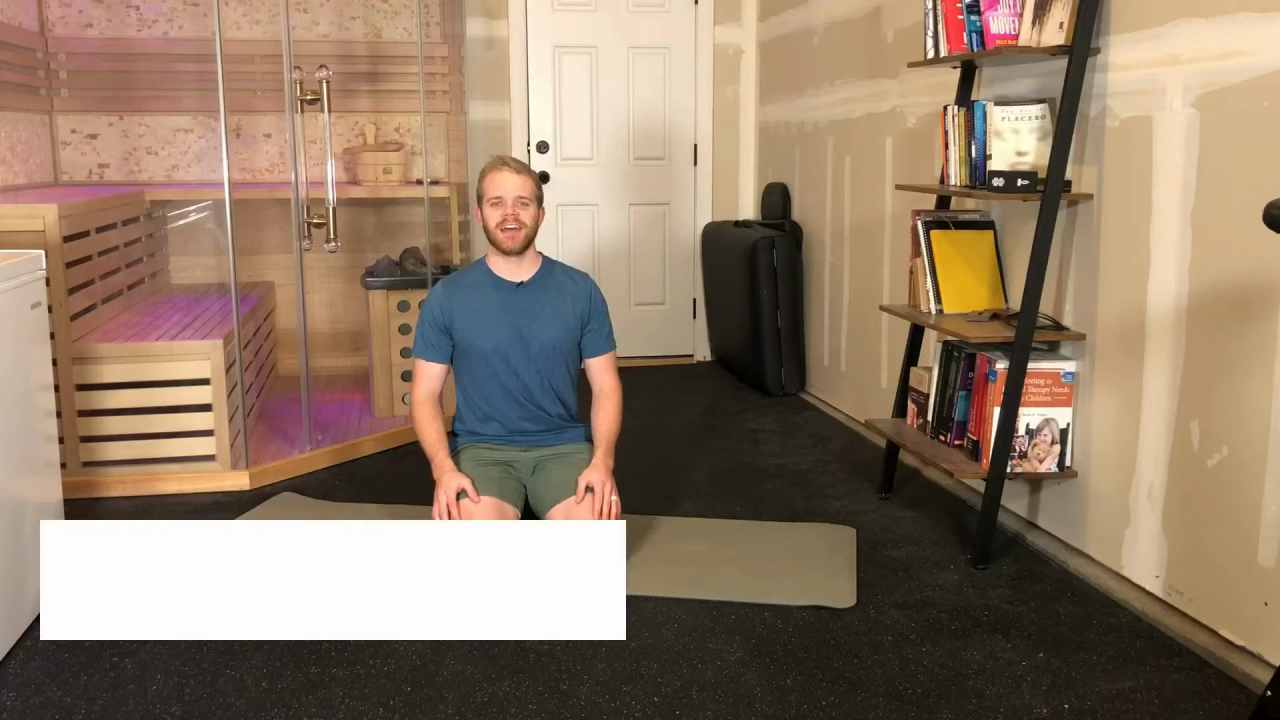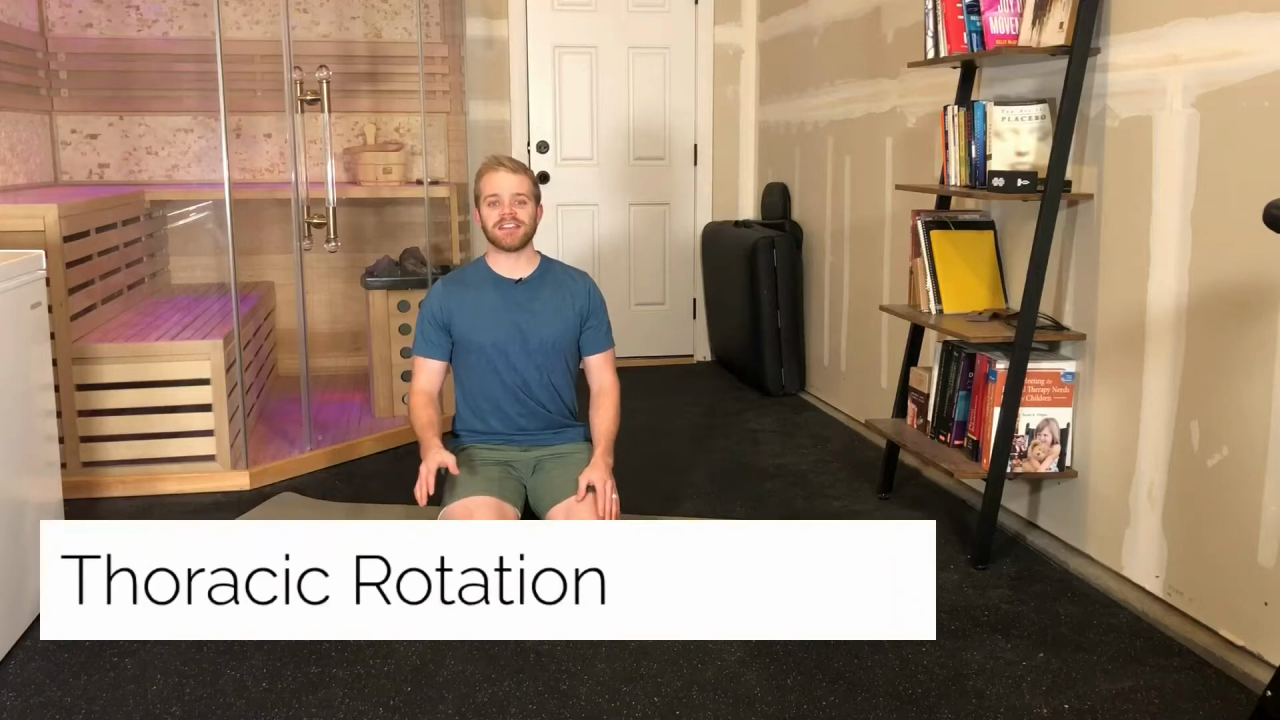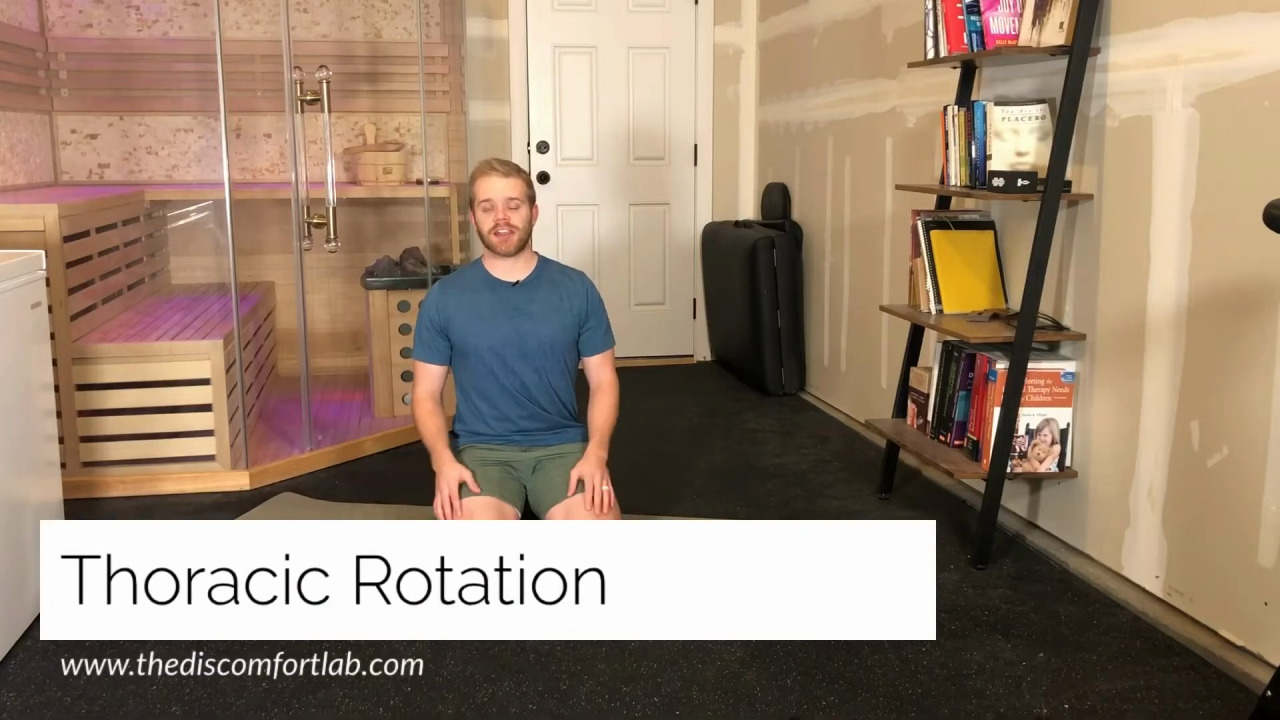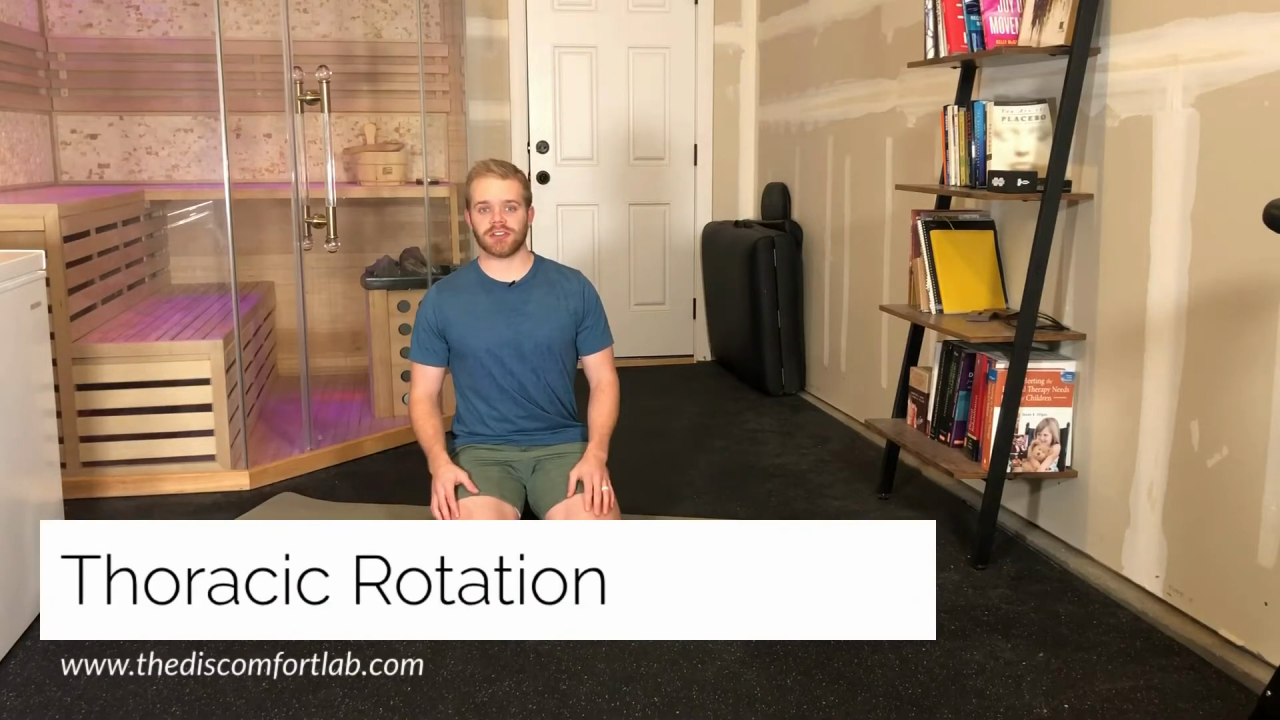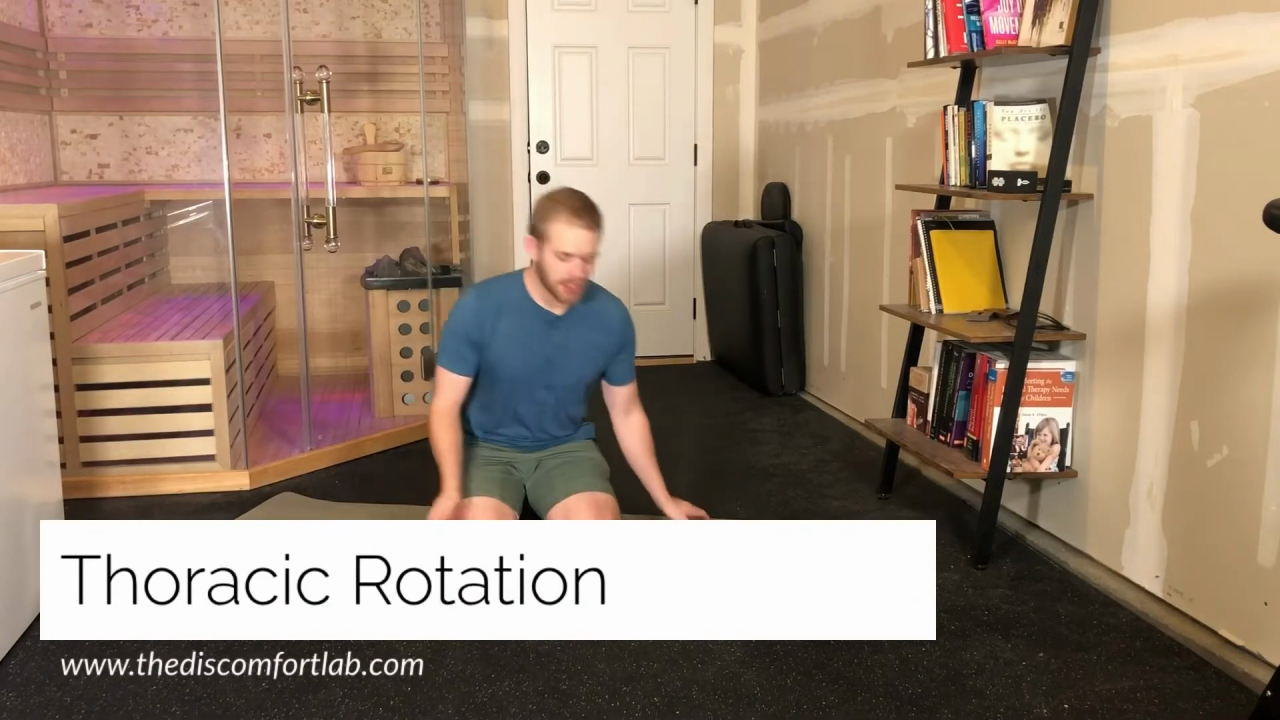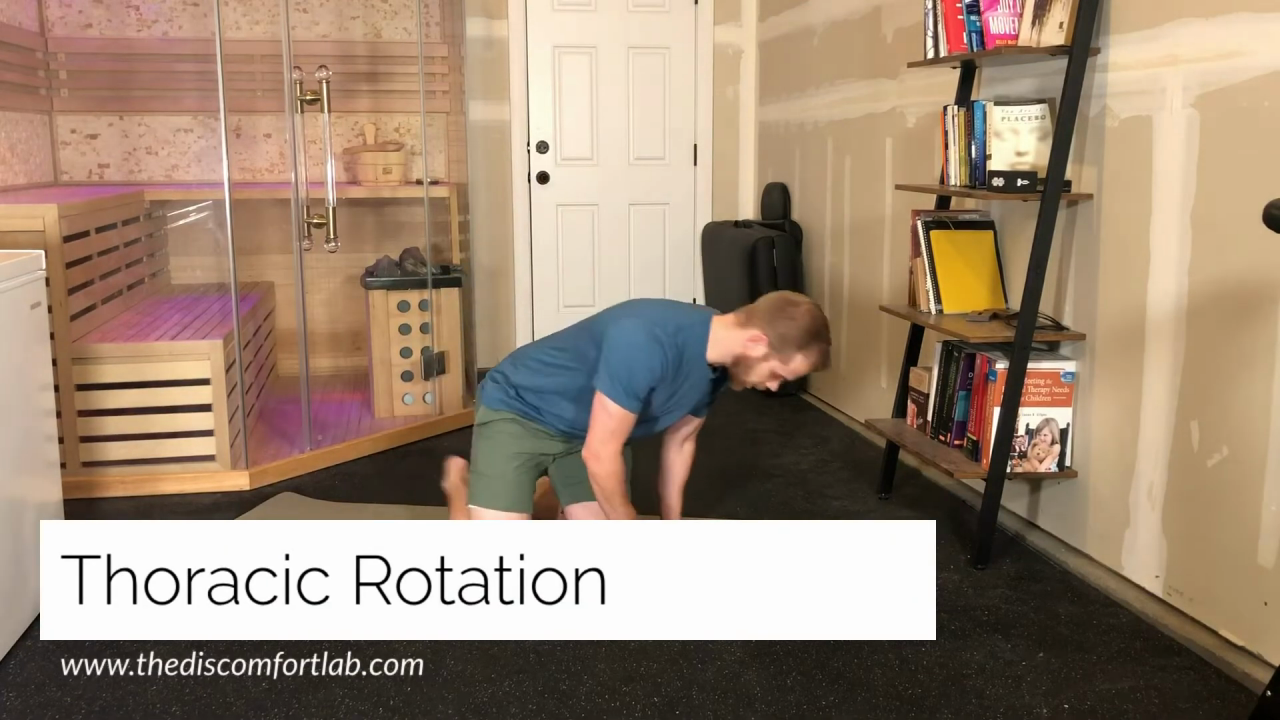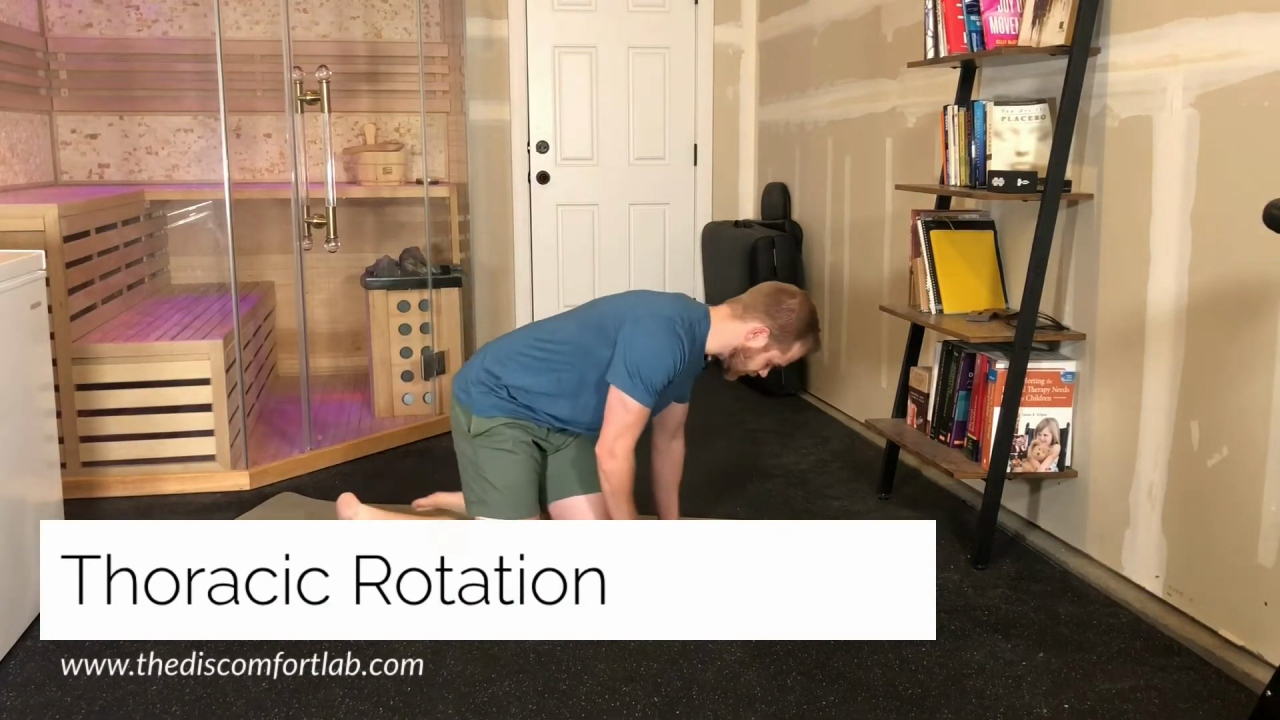
dt=0.7s
person 1, frame 1
left shoulder: (580, 290)
right shoulder: (447, 296)
left elbow: (605, 386)
right elbow: (425, 394)
left wrist: (602, 460)
right wrist: (444, 467)
left hip: (562, 446)
right hip: (483, 448)
left ankle: (541, 505)
right ankle: (512, 508)
person 1, frame 2
left shoulder: (579, 289)
right shoulder: (446, 295)
left elbow: (604, 384)
right elbow: (424, 389)
left wrist: (602, 456)
right wrist: (431, 446)
left hip: (562, 445)
right hip: (481, 448)
person 1, frame 3
left shoulder: (577, 289)
right shoulder: (444, 298)
left elbow: (603, 381)
right elbow: (426, 394)
left wrist: (595, 453)
right wrist: (443, 459)
left hip: (562, 445)
right hip: (482, 448)
person 1, frame 4
left shoulder: (573, 288)
right shoulder: (442, 300)
left elbow: (603, 381)
right elbow: (423, 396)
left wrist: (595, 453)
right wrist: (439, 461)
left hip: (562, 444)
right hip: (481, 448)
person 1, frame 5
left shoulder: (611, 317)
right shoulder: (479, 305)
left elbow: (626, 413)
right elbow: (445, 407)
left wrist: (665, 500)
right wrist: (451, 487)
left hip: (566, 448)
right hip: (487, 448)
person 1, frame 6
left shoulder: (720, 361)
right shoulder: (648, 339)
left elbow: (680, 441)
right elbow: (599, 455)
left hip: (589, 428)
right hip: (517, 410)
left ankle: (542, 487)
right ankle: (461, 481)
person 1, frame 7
left shoulder: (689, 336)
right shoulder: (662, 336)
left elbow: (669, 437)
right elbow: (613, 452)
left wrist: (672, 528)
left hip: (551, 413)
right hip: (493, 403)
left ankle: (481, 496)
right ankle: (364, 518)
